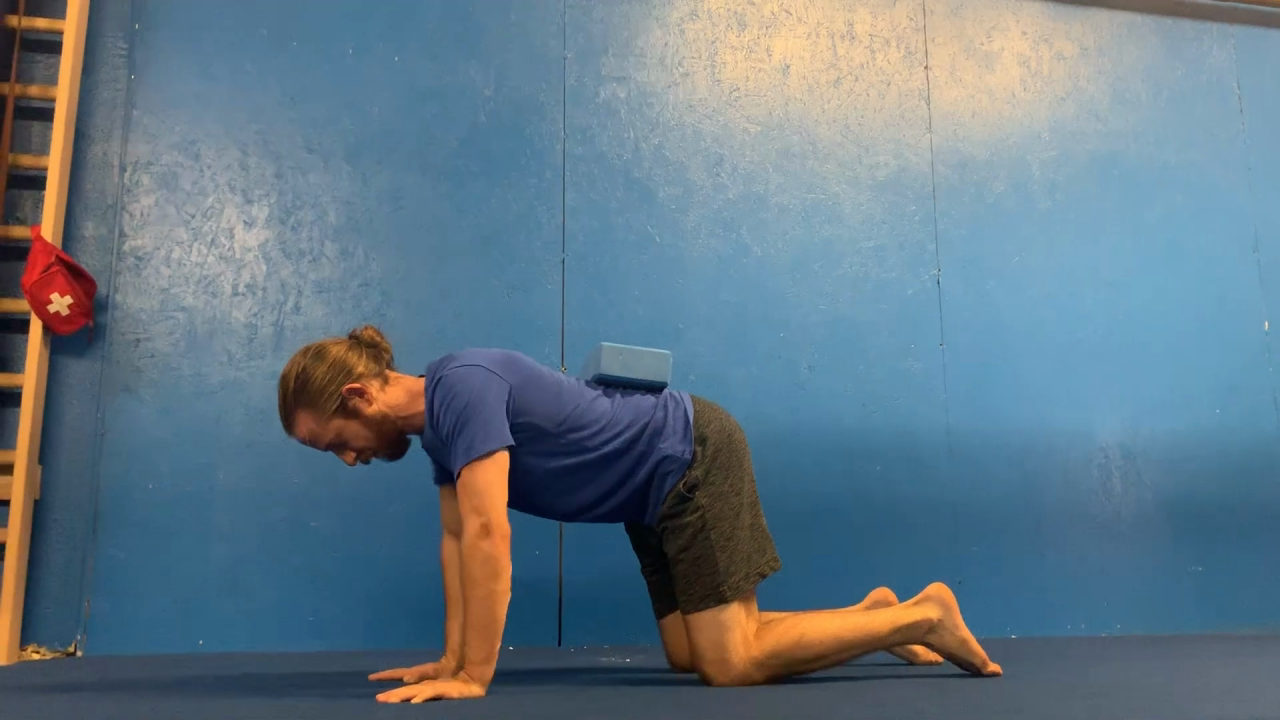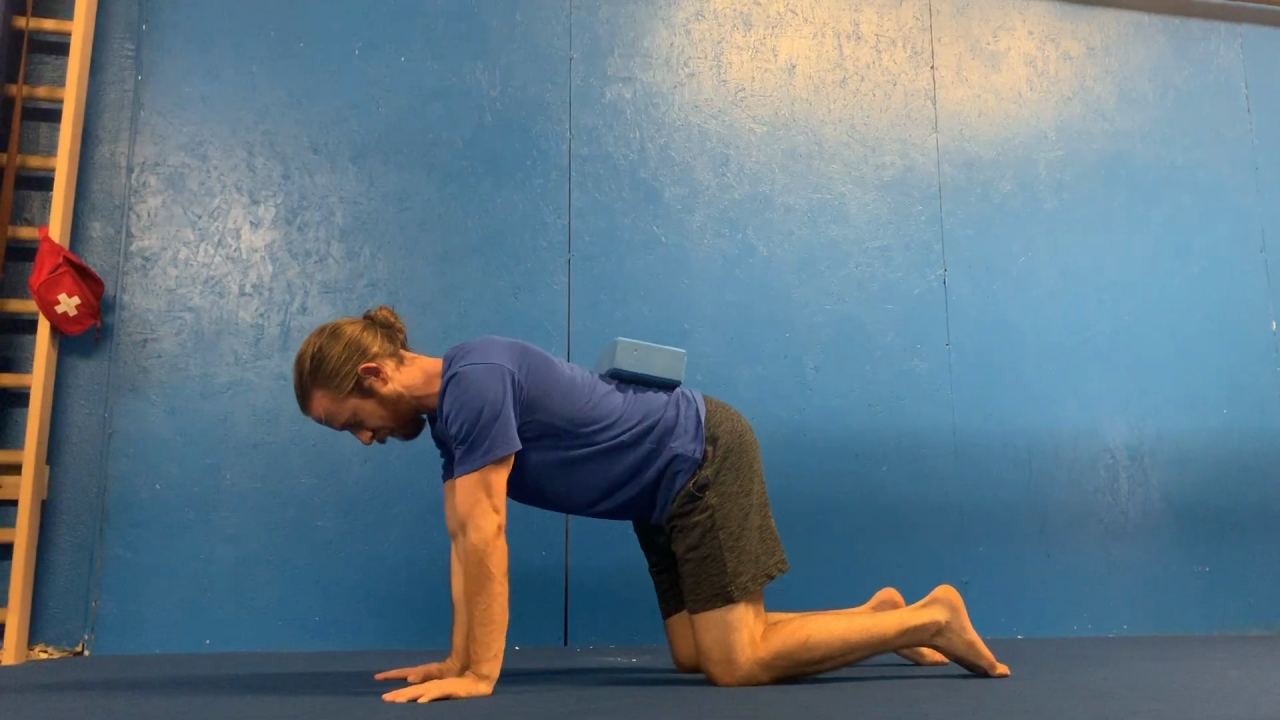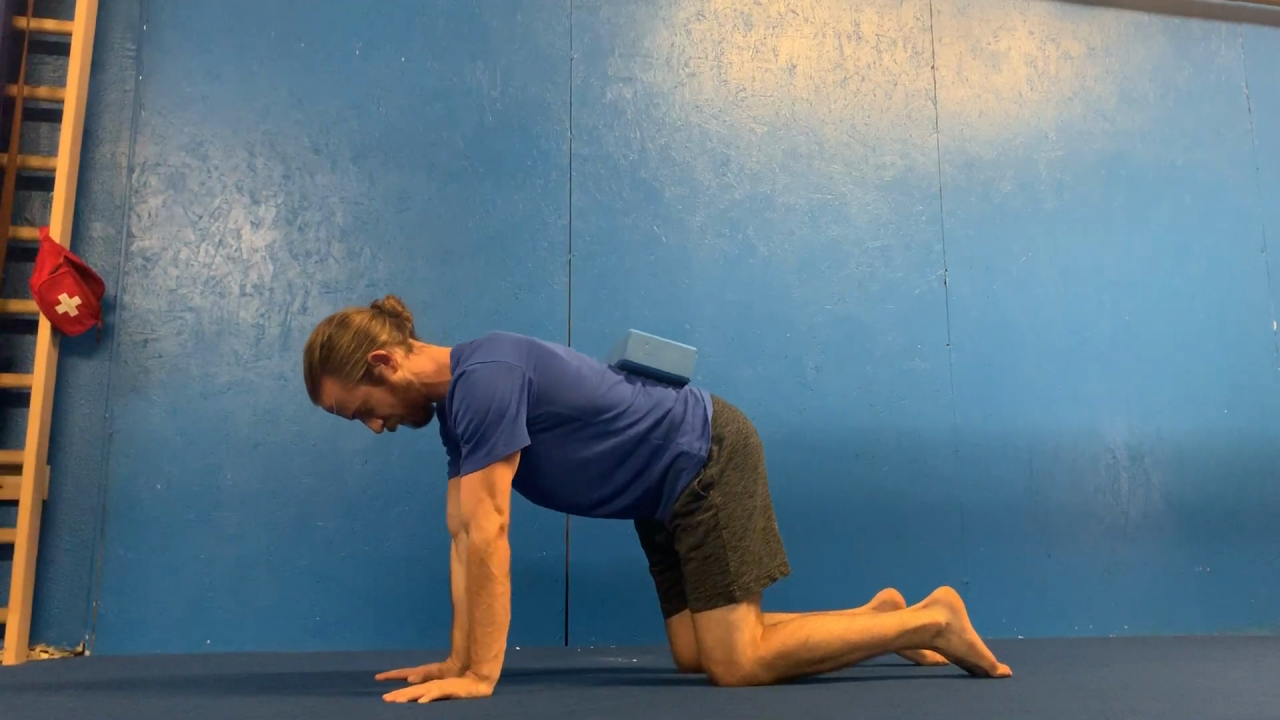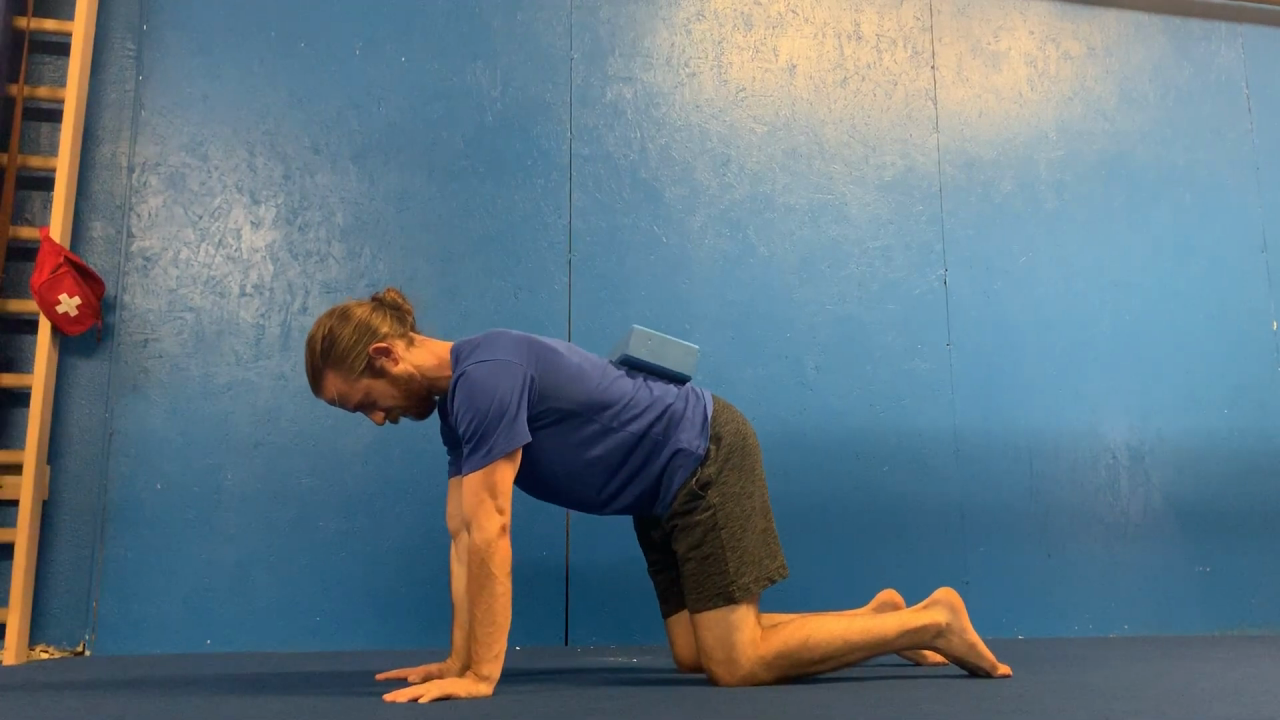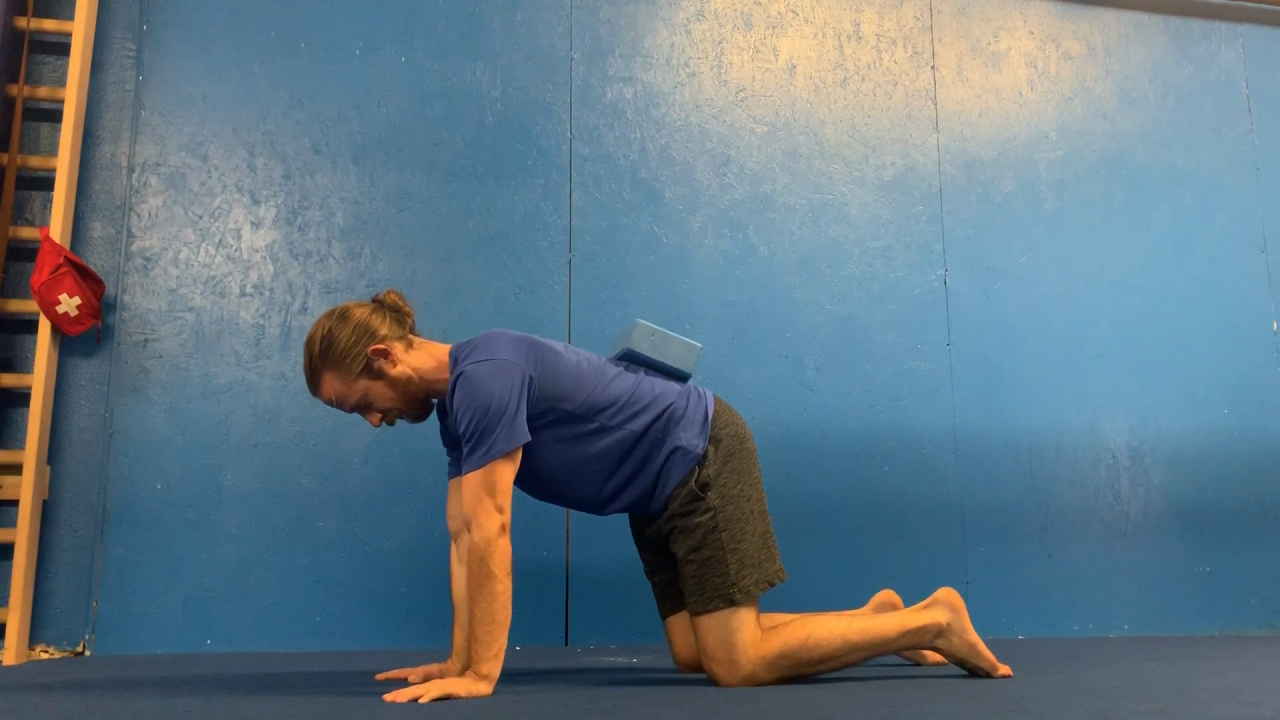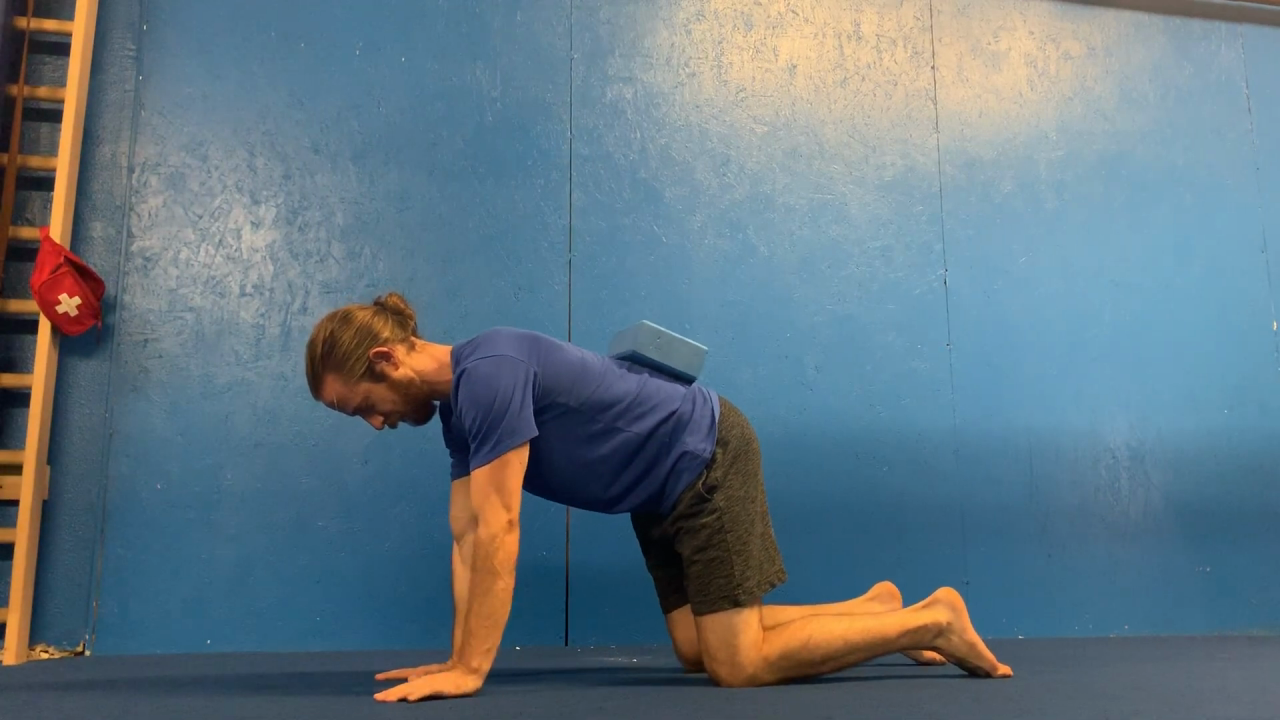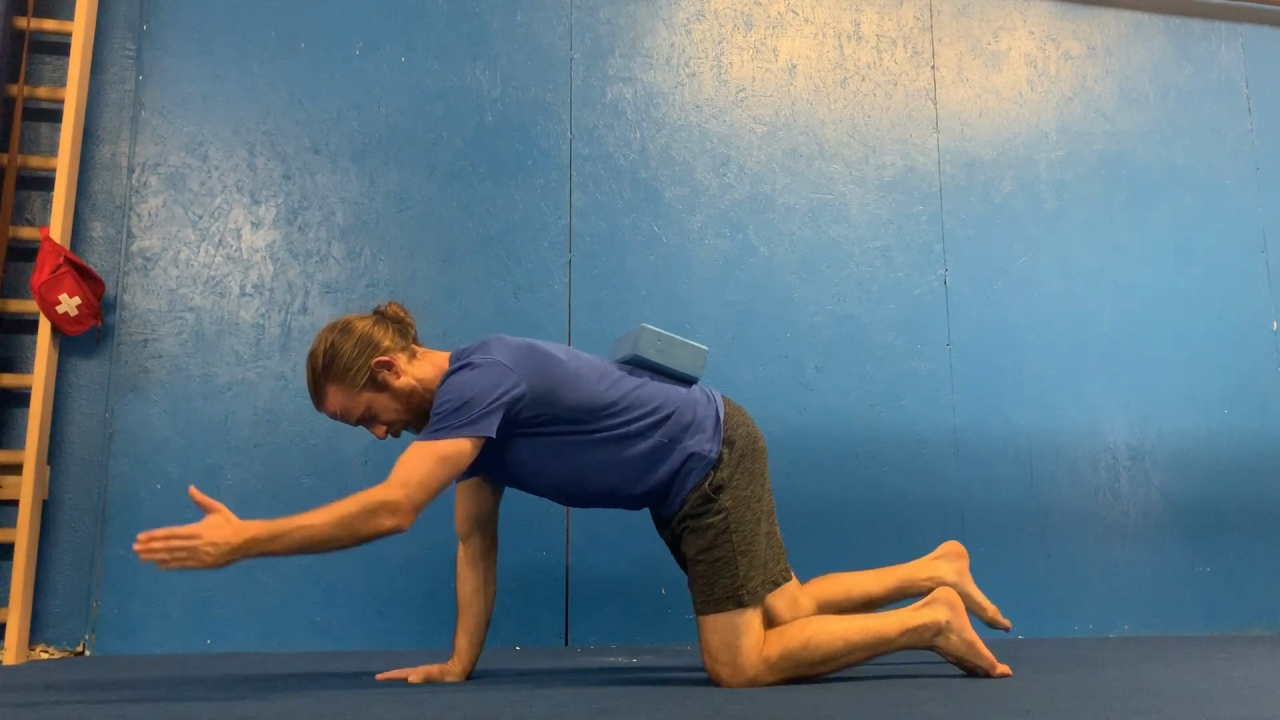
dt=0.7s
person 1, frame 1
left shoulder: (461, 389)
right shoulder: (435, 421)
left elbow: (488, 535)
right elbow: (456, 539)
left wrist: (475, 675)
right wrist: (451, 659)
left hip: (692, 459)
right hip: (663, 487)
left knee: (733, 662)
right knee: (693, 655)
left ankle: (922, 615)
right ankle: (870, 614)
person 1, frame 2
left shoulder: (472, 382)
right shoulder: (446, 411)
left elbow: (486, 539)
right elbow: (462, 540)
left wrist: (482, 674)
right wrist: (459, 659)
left hip: (702, 460)
right hip: (672, 484)
left knee: (738, 662)
right knee: (697, 655)
left ankle: (931, 619)
right ankle: (875, 615)
person 1, frame 3
left shoulder: (482, 378)
right shoulder: (457, 403)
left elbow: (488, 536)
right elbow: (463, 538)
left wrist: (481, 673)
right wrist: (459, 659)
left hip: (706, 461)
right hip: (672, 486)
left knee: (737, 662)
right knee: (697, 654)
left ankle: (930, 619)
right ankle: (876, 615)
person 1, frame 4
left shoulder: (484, 375)
right shoulder: (457, 401)
left elbow: (490, 536)
right elbow: (463, 538)
left wrist: (482, 674)
right wrist: (457, 658)
left hip: (704, 458)
right hip: (668, 486)
left knee: (737, 663)
right knee: (695, 655)
left ankle: (931, 621)
right ankle: (880, 616)
person 1, frame 5
left shoulder: (483, 376)
right shoulder: (455, 403)
left elbow: (489, 534)
right elbow: (463, 537)
left wrist: (482, 673)
right wrist: (458, 659)
left hip: (701, 459)
right hip: (665, 485)
left knee: (738, 664)
right knee: (694, 653)
left ankle: (932, 619)
right ankle: (874, 618)
person 1, frame 6
left shoulder: (487, 374)
right shoulder: (454, 408)
left elbow: (498, 533)
right elbow: (467, 540)
left wrist: (468, 669)
right wrist: (456, 658)
left hip: (705, 459)
right hip: (668, 487)
left knee: (739, 663)
right knee: (699, 650)
left ankle: (931, 619)
right ankle: (870, 612)
person 1, frame 7
left shoulder: (479, 379)
right shoulder: (469, 404)
left elbow: (389, 509)
right elbow: (475, 543)
left wrist: (241, 539)
right wrist: (460, 662)
left hip: (713, 458)
right hip: (692, 471)
left knee: (740, 664)
right knee: (787, 612)
left ankle: (928, 620)
right ankle: (933, 572)
